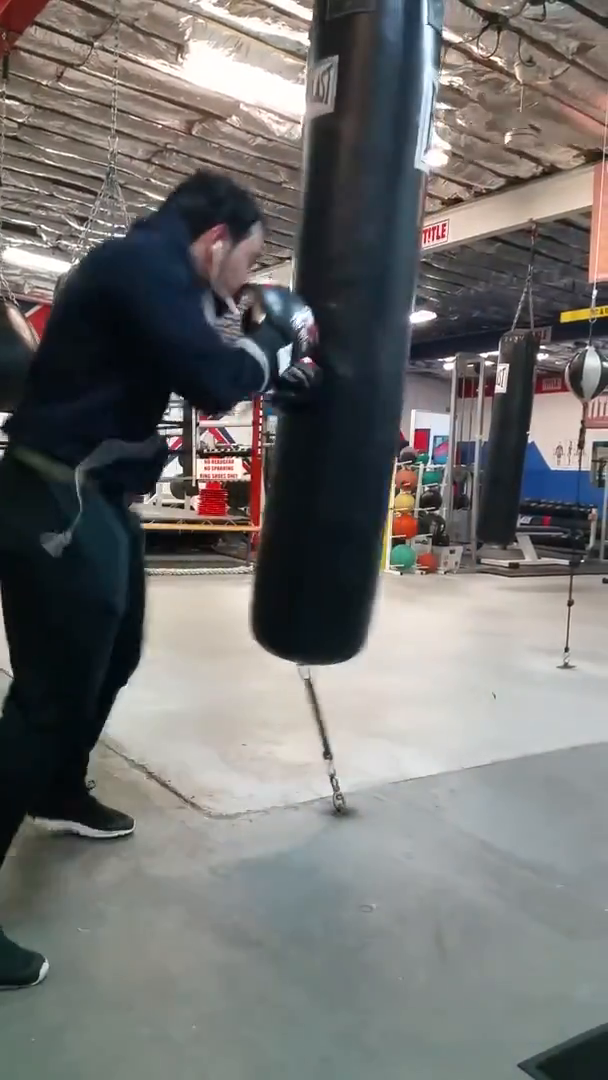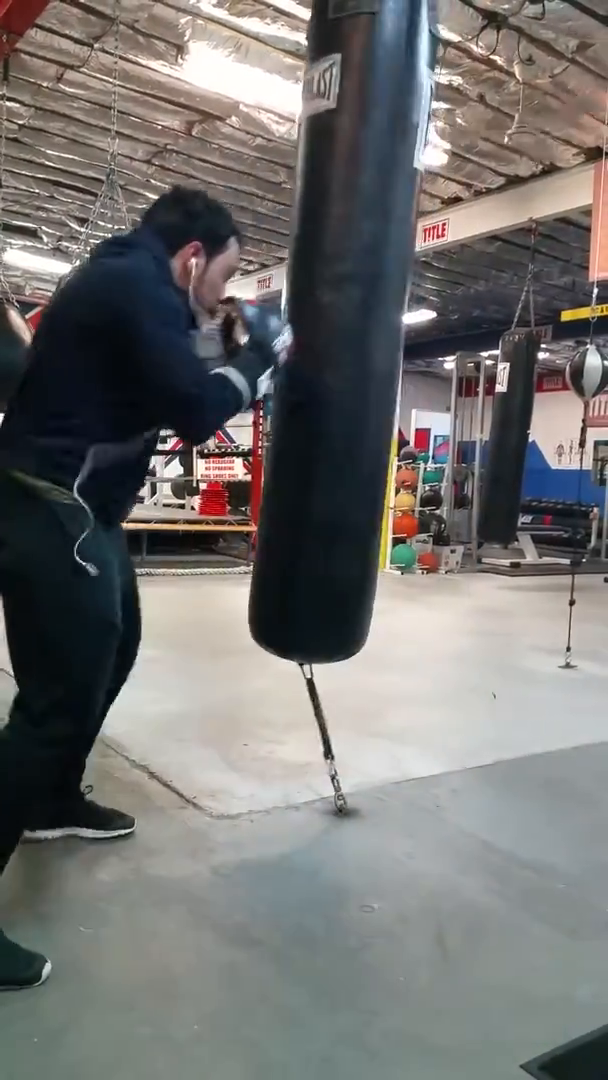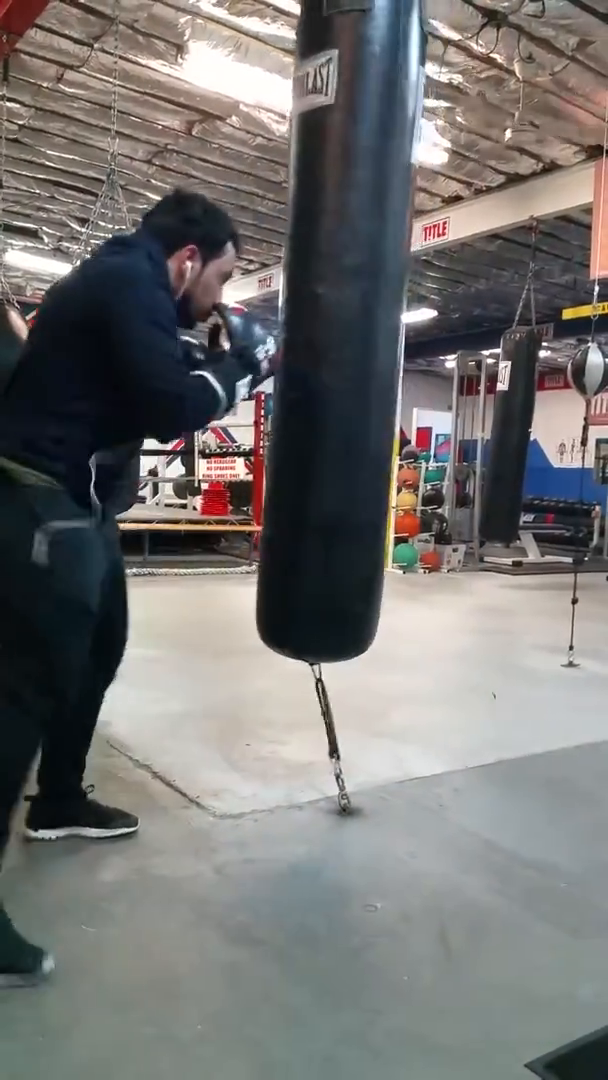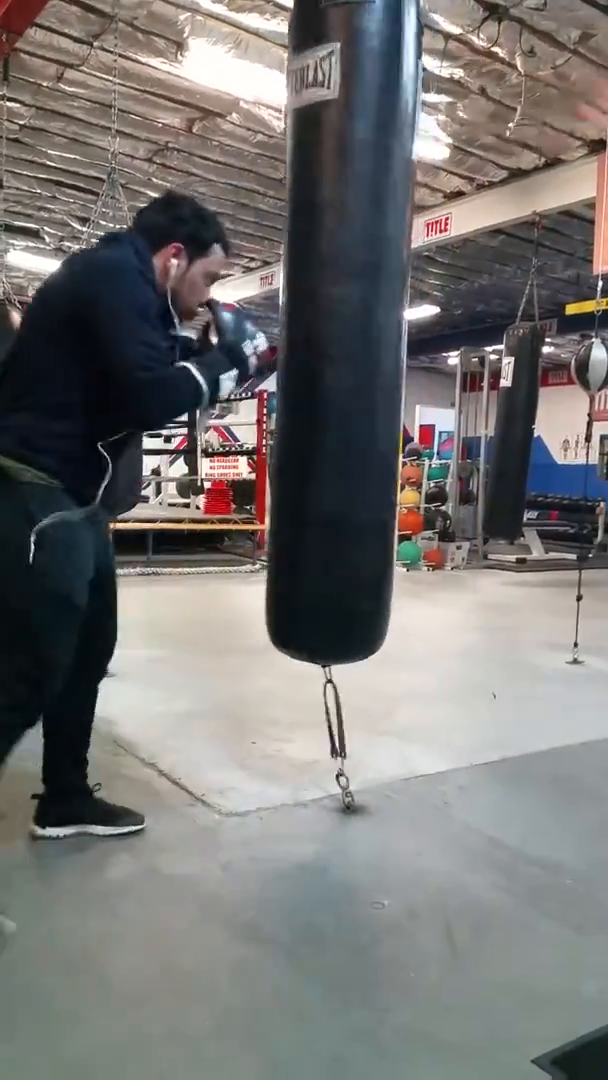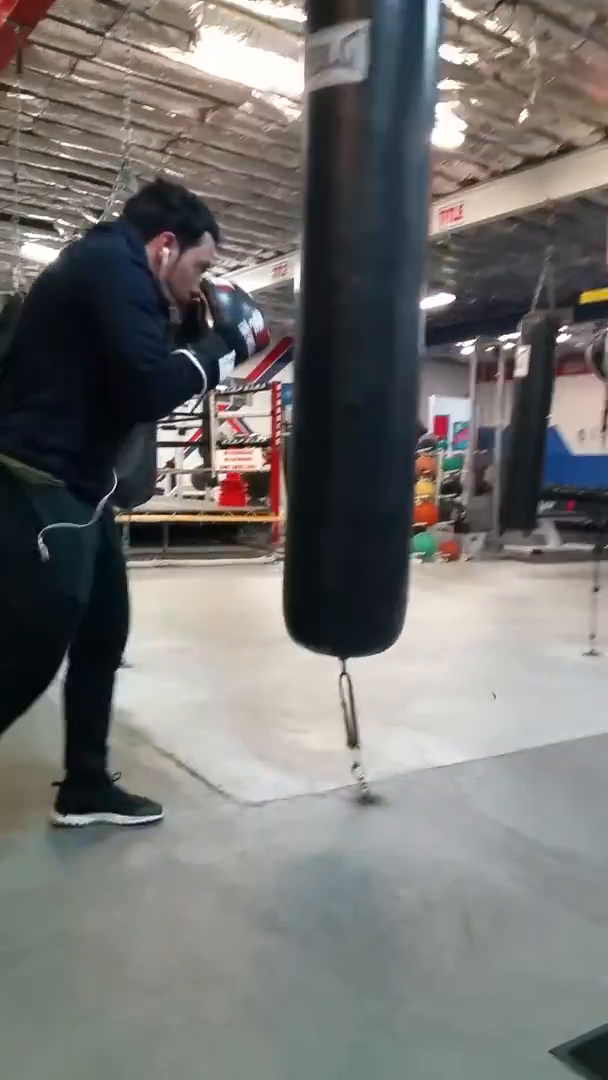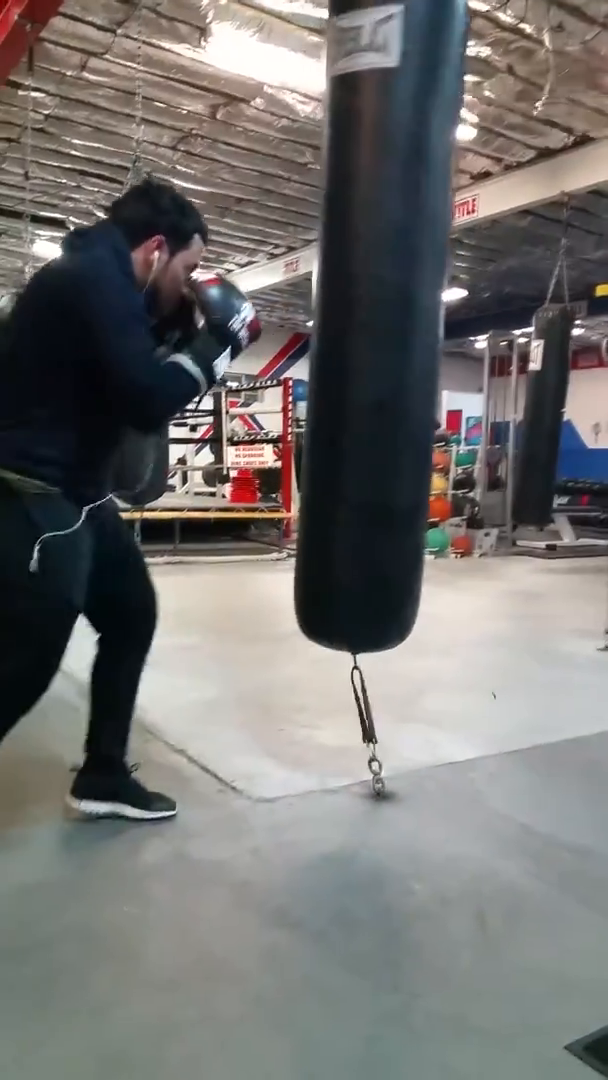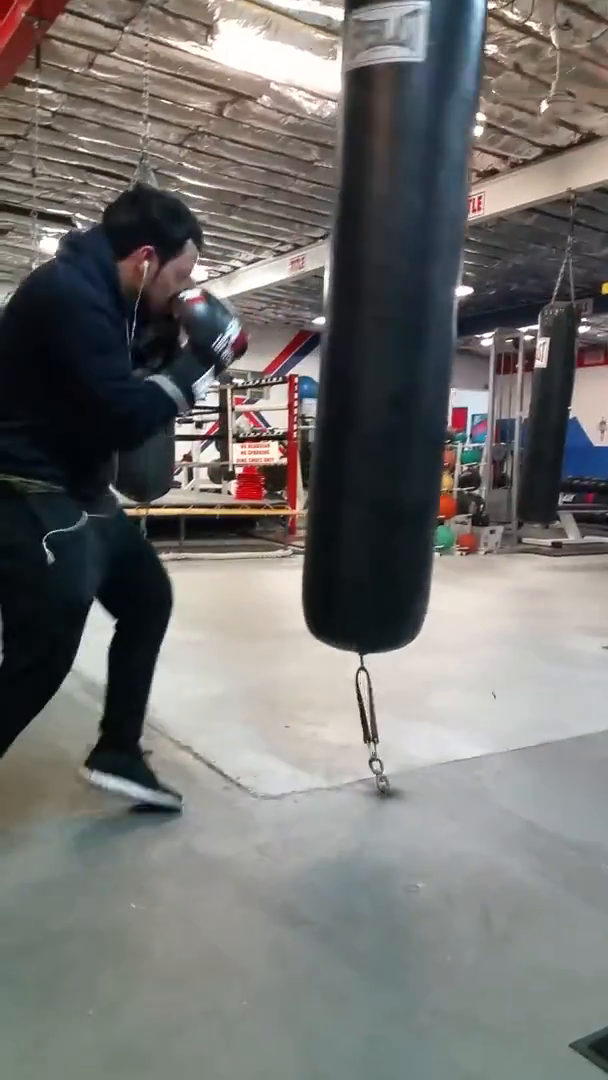
dt=0.1s
person 1, frame 1
left shoulder: (153, 270)
right shoulder: (145, 264)
left elbow: (190, 368)
right elbow: (213, 381)
left wrist: (283, 368)
right wrist: (276, 334)
left hip: (96, 498)
left knee: (112, 656)
person 1, frame 2
left shoulder: (129, 282)
right shoulder: (135, 284)
left elbow: (166, 387)
right elbow: (194, 410)
left wrist: (240, 358)
right wrist: (255, 357)
left hip: (84, 512)
left knee: (109, 653)
person 1, frame 3
left shoulder: (125, 282)
right shoulder: (128, 282)
left elbow: (151, 387)
right elbow: (170, 408)
left wrist: (219, 360)
right wrist: (239, 363)
left hip: (75, 504)
left knee: (97, 649)
person 1, frame 4
left shoulder: (113, 278)
right shoulder: (115, 277)
left elbow: (132, 384)
right elbow: (150, 398)
left wrist: (214, 353)
right wrist: (226, 360)
left hip: (70, 501)
left knee: (88, 649)
left ankle: (64, 800)
person 1, frame 5
left shoulder: (110, 269)
right shoulder: (111, 268)
left elbow: (134, 375)
right elbow: (153, 386)
left wrist: (218, 338)
right wrist: (226, 343)
left hip: (74, 496)
left knee: (102, 638)
left ankle: (85, 785)
person 1, frame 6
left shoulder: (107, 277)
right shoulder: (91, 279)
left elbow: (129, 373)
right elbow: (151, 399)
left wrist: (190, 326)
right wrist: (215, 340)
left hip: (74, 497)
left knee: (133, 617)
left ankle: (104, 777)
person 1, frame 7
left shoulder: (99, 288)
right shoulder: (69, 293)
left elbow: (115, 385)
right elbow: (126, 415)
left wrist: (179, 341)
right wrist: (198, 359)
left hip: (79, 496)
left knee: (150, 600)
left ankle: (118, 753)
